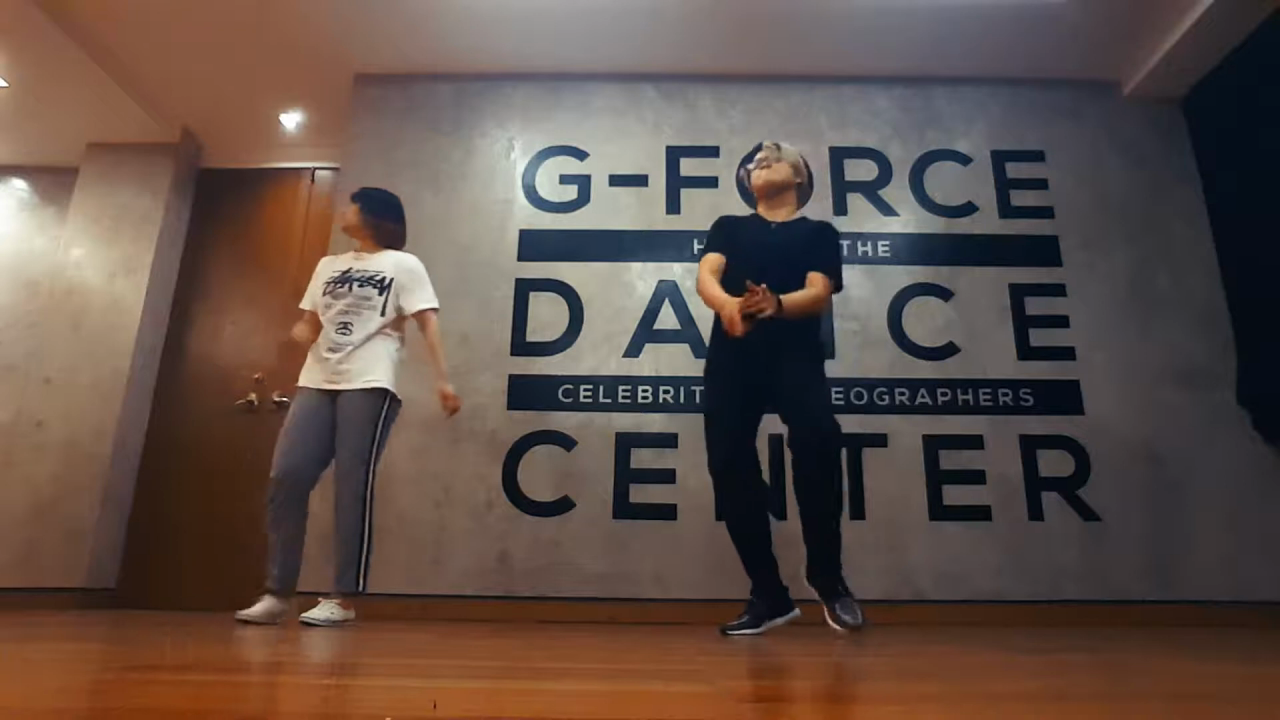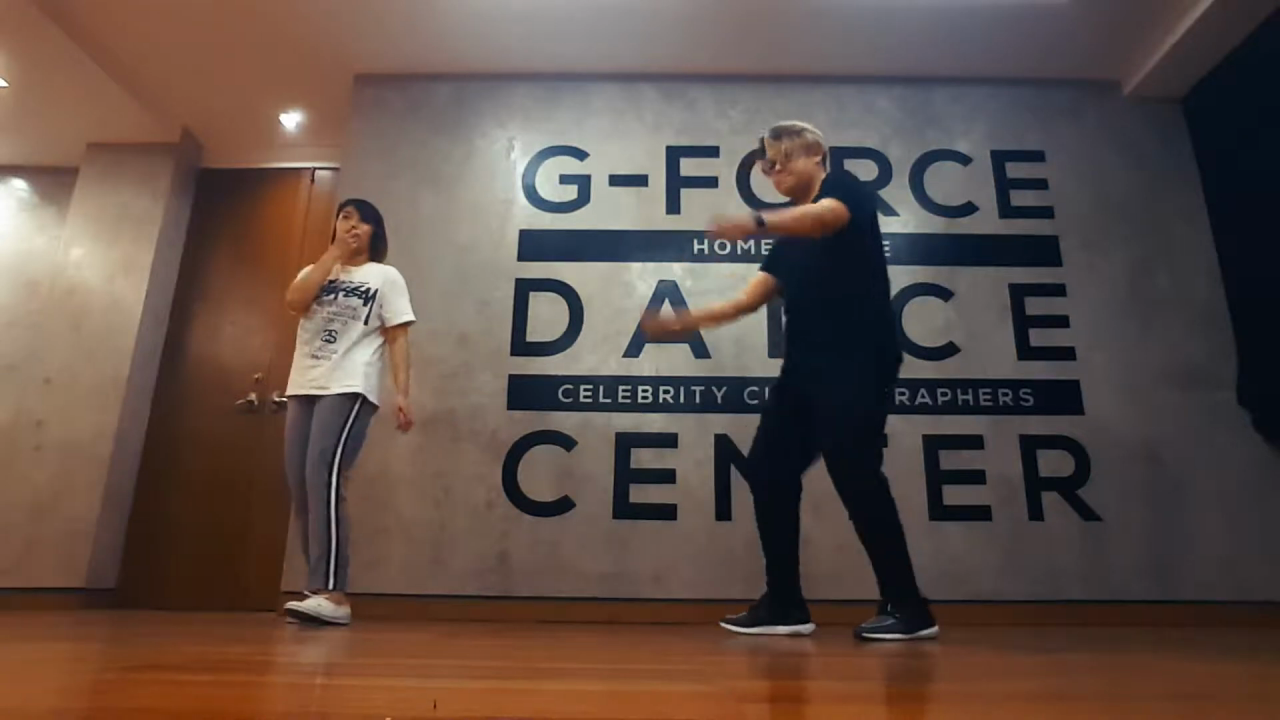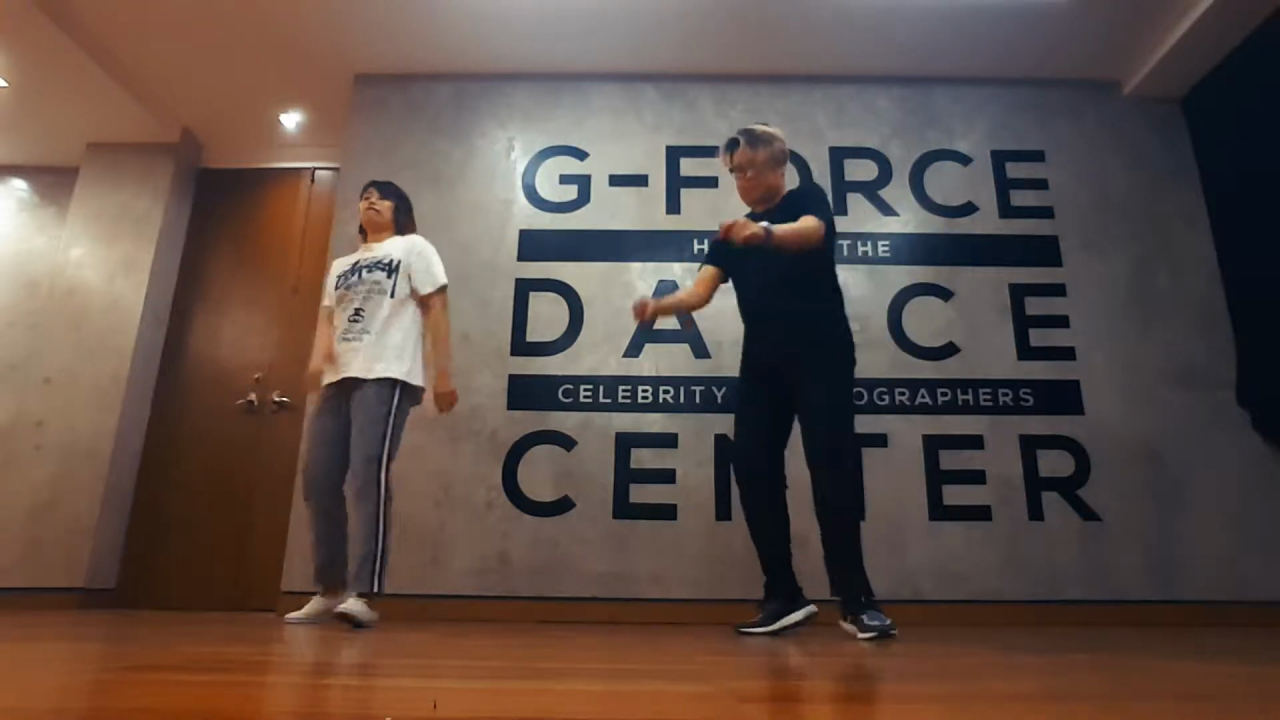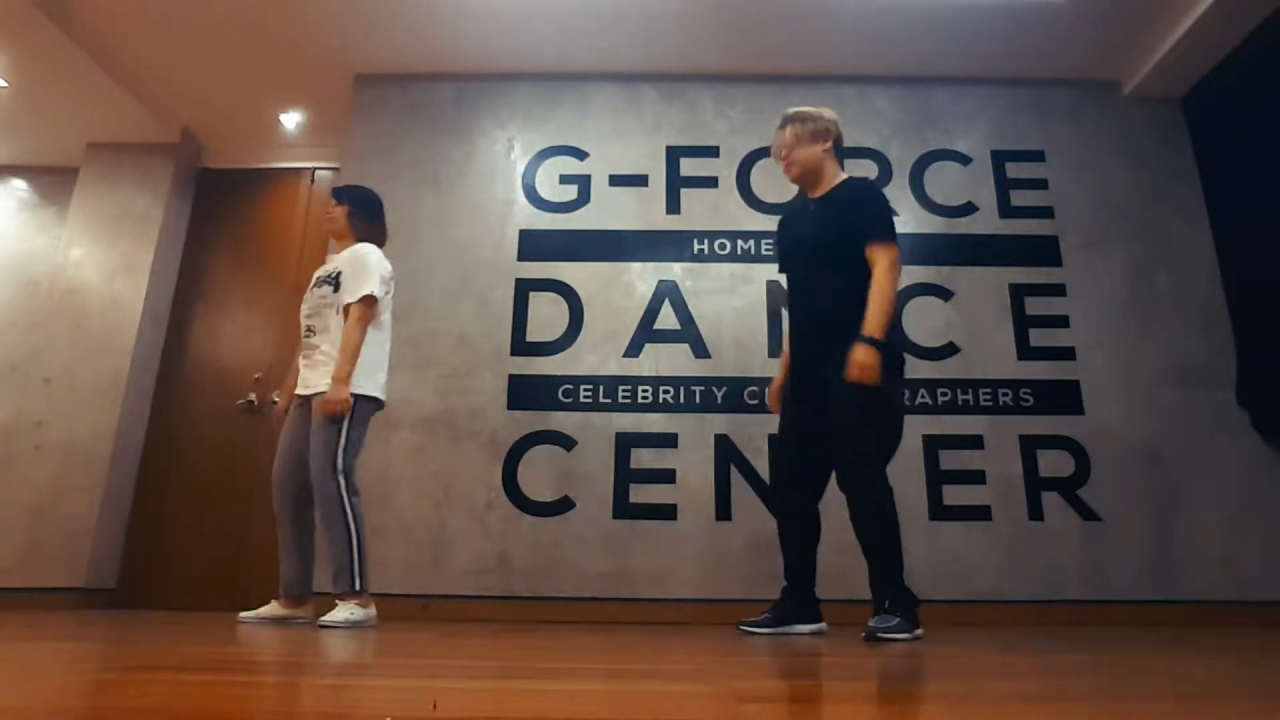
dt=1s
person 1, frame 1
left shoulder: (818, 233)
right shoulder: (728, 227)
left elbow: (819, 295)
right elbow: (705, 278)
left wrist: (777, 305)
right wrist: (728, 306)
left hip: (795, 355)
right hip: (731, 360)
left knee: (819, 439)
right knee: (730, 467)
left ankle: (828, 578)
right ankle: (768, 595)
person 1, frame 2
left shoulder: (843, 188)
right shoulder: (788, 242)
left elbow: (824, 219)
right elbow: (749, 299)
left wrist: (757, 223)
right wrist: (685, 322)
left hip: (857, 353)
right hip: (805, 360)
left knee: (851, 462)
right knee: (768, 468)
left ankle: (906, 604)
right ankle: (784, 603)
person 1, frame 3
left shoulder: (805, 199)
right shoulder: (730, 235)
left elbow: (811, 232)
right elbow: (701, 290)
left wrist: (762, 234)
right wrist: (661, 306)
left hip: (820, 353)
right hip: (762, 362)
left knee: (831, 464)
right knee: (754, 470)
left ankle: (857, 598)
right ankle: (784, 594)
person 1, frame 4
left shoulder: (860, 196)
right shoulder: (792, 219)
left elbow: (885, 265)
left wrist: (870, 340)
right wrist: (784, 372)
left hip: (858, 364)
right hip: (808, 370)
left knee: (860, 474)
right knee: (791, 484)
left ankle: (895, 604)
right ankle: (798, 603)
person 2, frame 1
left shoulder: (405, 265)
right shoulder: (328, 266)
left elbow: (428, 322)
right elbow: (310, 322)
left wrist: (443, 379)
right wrist: (298, 333)
left hip: (370, 385)
right hip: (317, 383)
left knee: (353, 485)
right knee: (286, 478)
left ankle: (343, 598)
right ankle: (277, 592)
person 2, frame 2
left shoulder: (386, 276)
right shoulder: (315, 271)
left elbow: (397, 338)
right elbow: (294, 300)
left wrist: (402, 392)
right wrist: (334, 254)
left hip: (350, 388)
right hip: (303, 388)
left knee: (324, 478)
right knee: (302, 489)
left ankle: (331, 595)
right ankle: (323, 592)
person 2, frame 3
left shoulder: (415, 249)
right shoulder: (341, 265)
left elbow: (436, 311)
right elbow: (325, 321)
left wrist: (443, 373)
right wrist: (318, 356)
left hip: (387, 374)
right hip: (340, 376)
left knee: (369, 475)
right knee: (318, 477)
left ankle: (364, 593)
right ankle: (330, 588)
person 2, frame 4
left shoulder: (365, 256)
right shoulder: (326, 270)
left elbow: (359, 321)
left wrist: (340, 383)
right wrist: (287, 392)
left hip: (347, 389)
right hip: (311, 391)
left knee: (332, 477)
right knee: (288, 487)
left ankle: (357, 597)
right ankle: (293, 597)
